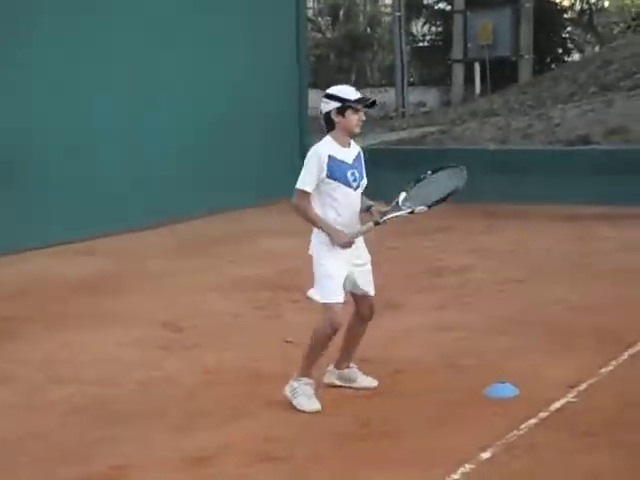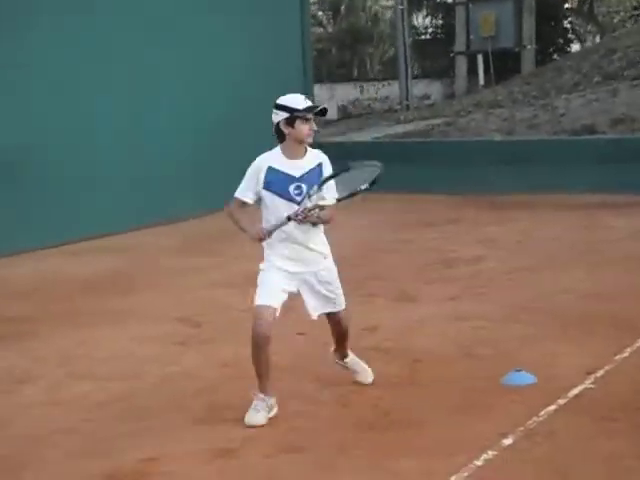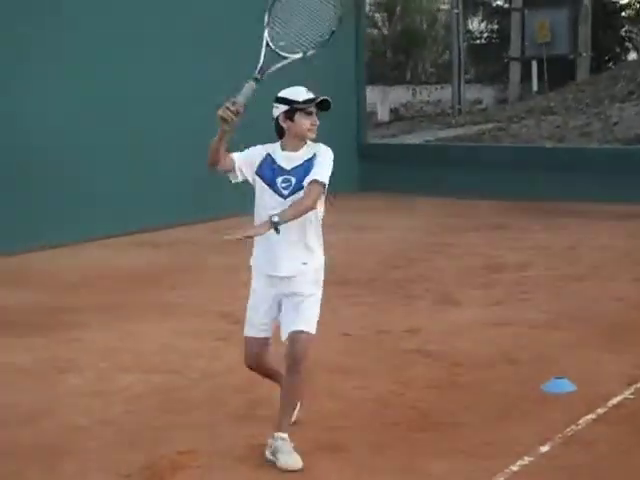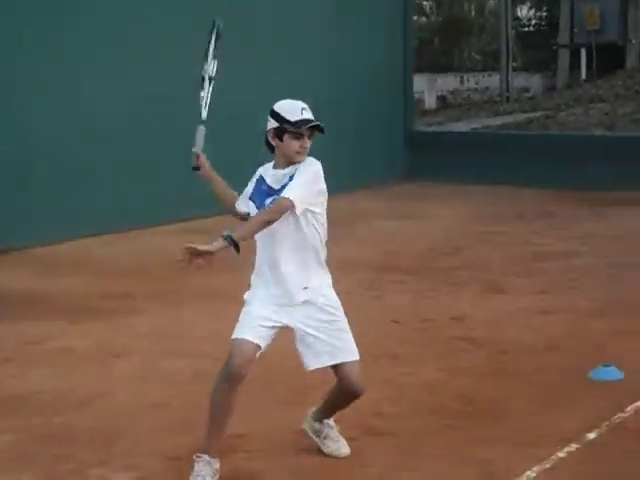
dt=0.5s
person 1, frame 1
left shoulder: (357, 151)
right shoulder: (320, 153)
right elbow: (300, 202)
left wrist: (372, 207)
right wrist: (331, 232)
left hip: (355, 245)
right hip: (328, 247)
left knee: (365, 309)
right knee: (332, 321)
left ankle: (342, 368)
right ankle: (300, 381)
person 1, frame 2
left shoulder: (321, 161)
right shoulder: (263, 165)
left elbow: (330, 211)
right elbow: (235, 207)
left wrist: (315, 217)
right wrist: (250, 228)
left hip: (316, 258)
right hip: (277, 262)
left knee: (340, 324)
right knee: (261, 330)
left ankle: (343, 356)
right ankle: (264, 397)
person 1, frame 3
left shoulder: (321, 154)
right shoulder: (261, 156)
left elbow: (311, 199)
right elbow: (216, 163)
left wrist: (269, 223)
right wrist: (224, 128)
left hip: (304, 269)
right hip: (265, 271)
left knee: (299, 350)
right knee: (255, 357)
left ankle: (280, 437)
right ankle: (290, 389)
person 1, frame 4
left shoulder: (311, 170)
right shoulder: (262, 176)
left elbow: (275, 212)
right elbow: (239, 207)
left wrist: (226, 242)
right wrist: (206, 168)
left hip: (313, 294)
right hip: (267, 293)
left knee: (353, 384)
right knee: (235, 366)
left ankle: (320, 420)
